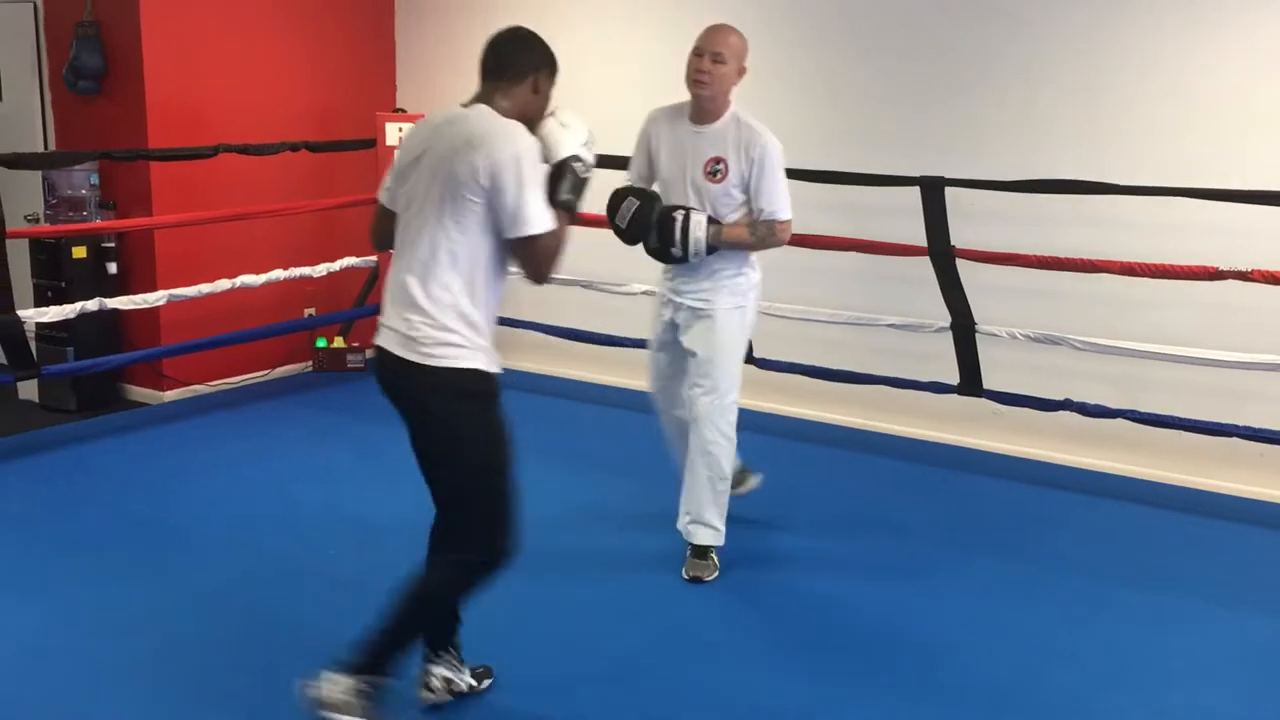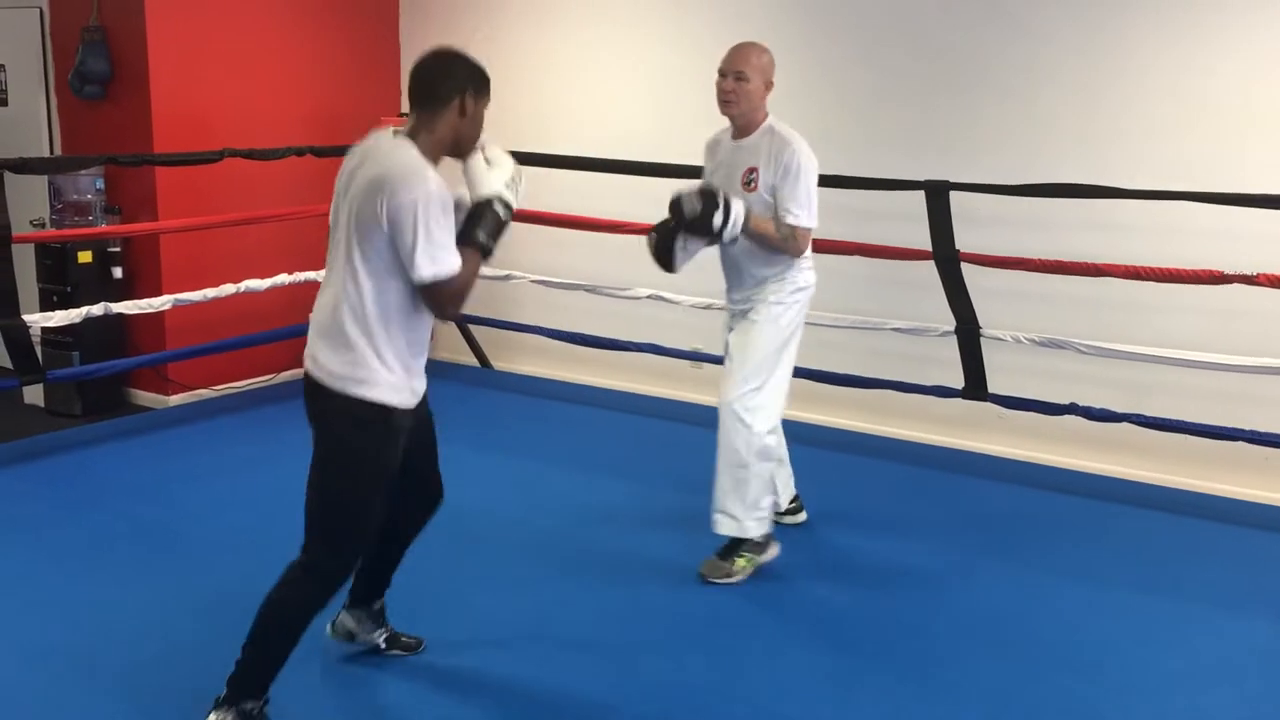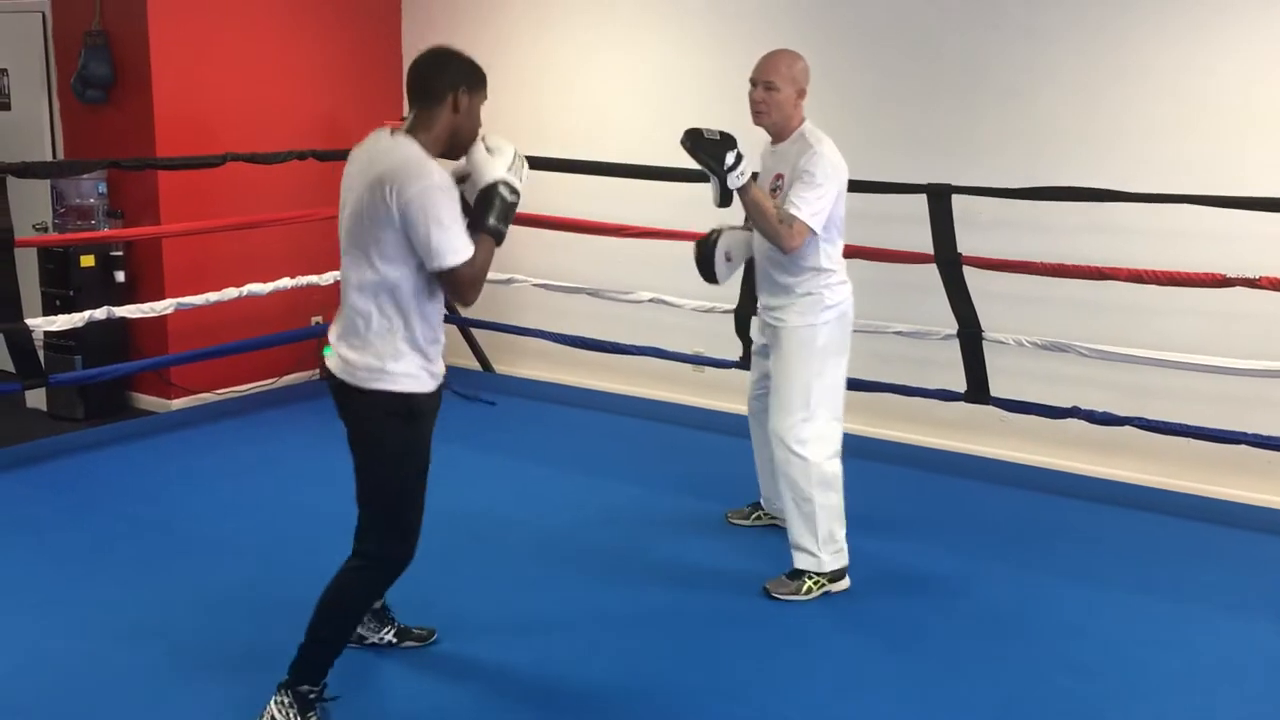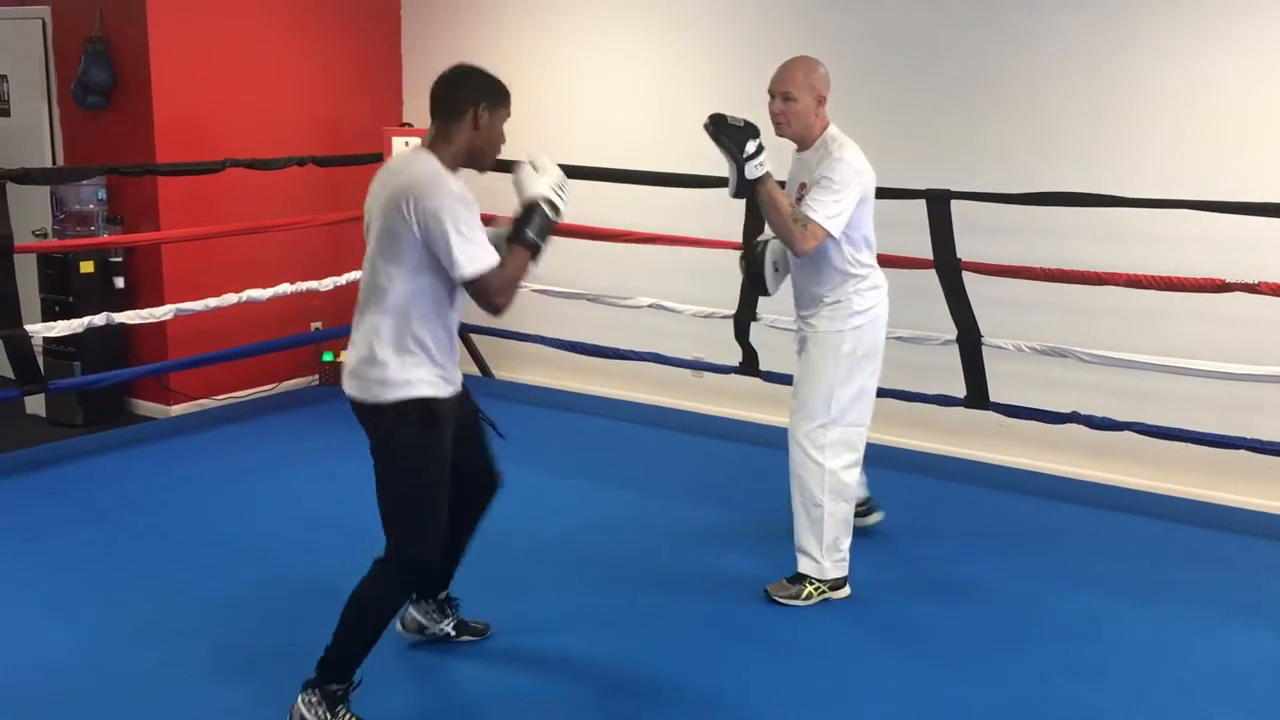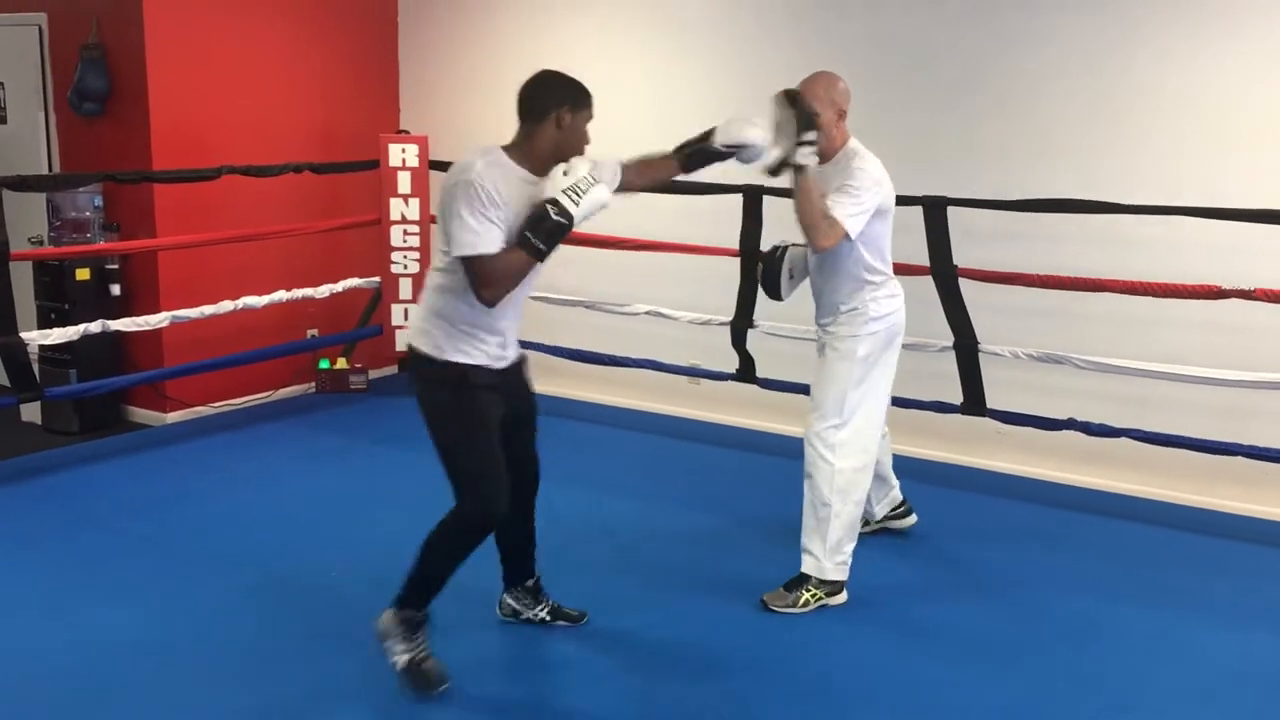
dt=0.3s
person 1, frame 1
left shoulder: (426, 132)
right shoulder: (514, 146)
left elbow: (385, 233)
right elbow: (539, 265)
right wrist: (567, 182)
left hip: (402, 351)
right hip: (447, 366)
left knee: (460, 513)
right knee: (482, 543)
left ankle: (440, 659)
person 1, frame 2
left shoulder: (370, 154)
right shoulder: (419, 183)
right elbow: (447, 298)
left wrist: (465, 215)
right wrist: (488, 217)
left hip: (385, 379)
right hip: (363, 392)
left knee: (419, 498)
right knee: (326, 559)
left ankle: (363, 613)
person 1, frame 3
left shoulder: (374, 150)
right shoulder: (423, 178)
right elbow: (464, 286)
left wrist: (462, 193)
right wrist: (496, 202)
left hip: (379, 367)
right hip: (389, 382)
left knee: (394, 511)
right knee: (384, 546)
left ankle: (366, 616)
person 1, frame 4
left shoulder: (404, 172)
right shoulder: (440, 193)
right elbow: (494, 295)
left wrist: (501, 244)
right wrist: (535, 218)
left hip: (432, 376)
right hip: (402, 391)
left knee: (480, 483)
right knee: (410, 552)
left ankle: (427, 607)
person 1, frame 5
left shoulder: (557, 174)
right shoulder: (478, 178)
left elbow: (649, 170)
right elbow: (488, 287)
left wrist: (718, 144)
right wrist: (554, 219)
left hip: (498, 357)
right hip: (448, 362)
left knee: (523, 480)
right knee: (483, 504)
left ankle: (522, 593)
right ankle: (404, 618)
person 2, frame 1
left shoulder: (755, 142)
right shoulder: (659, 124)
left elbow: (778, 230)
right elbow: (637, 188)
left wrist: (707, 233)
right wrist: (632, 207)
left hip: (724, 295)
right hip: (673, 285)
left knee: (710, 413)
right knee: (672, 396)
left ankle: (703, 537)
right ankle: (731, 473)
person 2, frame 2
left shoulder: (790, 150)
right shoulder: (718, 145)
left elbow: (794, 240)
left wrist: (734, 216)
right wrist: (683, 230)
left hip: (780, 295)
right hip: (745, 294)
left knee: (742, 402)
right knee: (753, 401)
left ankle: (745, 534)
right ankle: (780, 500)
person 2, frame 3
left shoulder: (817, 155)
right shoulder: (770, 148)
left elbow: (791, 237)
left wrist: (736, 178)
right wrist: (736, 243)
left hip: (815, 309)
right hip: (779, 306)
left knee: (799, 430)
right knee: (764, 406)
left ankle: (825, 563)
right ankle: (778, 503)
person 2, frame 4
left shoulder: (841, 162)
right shoulder: (805, 154)
left elbow: (804, 239)
left wrist: (754, 173)
right wrist: (776, 254)
left hip: (847, 314)
right hip: (827, 310)
left knee: (817, 433)
right knee: (836, 417)
left ankle: (824, 571)
right ankle: (854, 502)
person 2, frame 5
left shoulder: (861, 172)
right shoulder: (825, 165)
left elbow: (824, 236)
left wrist: (797, 163)
right wrist: (797, 260)
left hip: (864, 320)
right hip: (845, 317)
left knee: (832, 437)
right knee: (858, 422)
left ankle: (824, 574)
right ankle: (887, 504)
